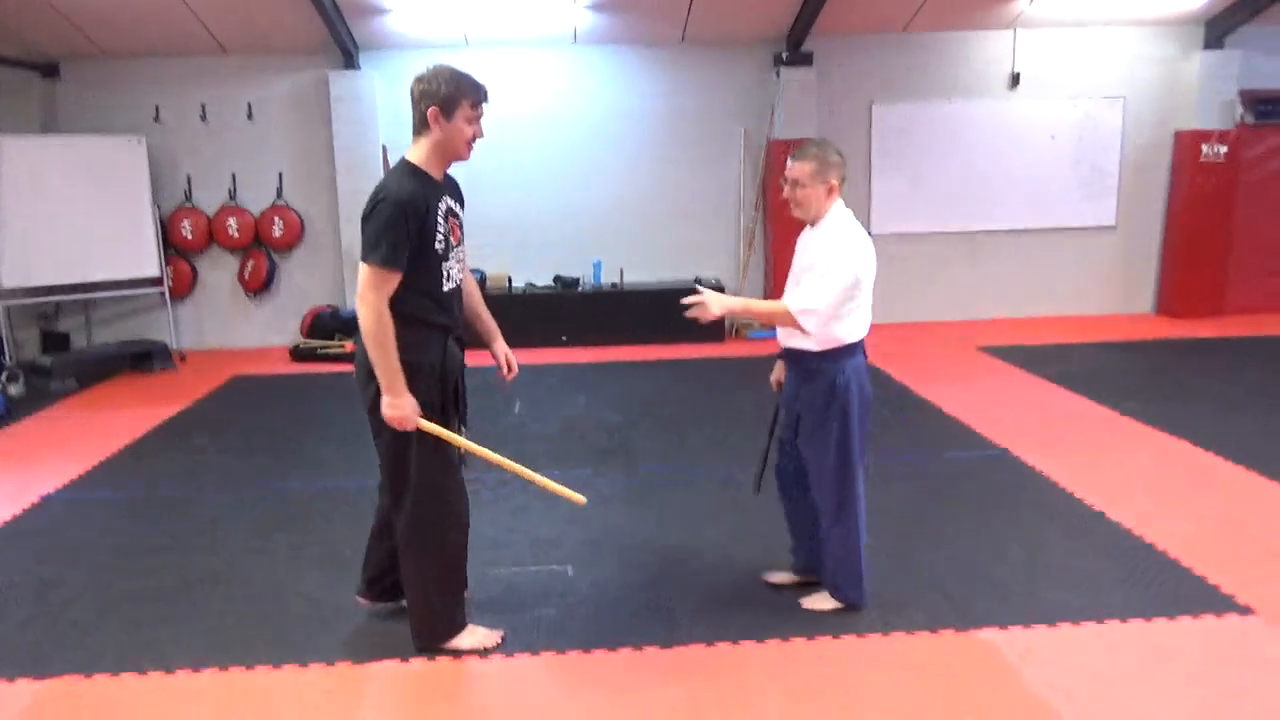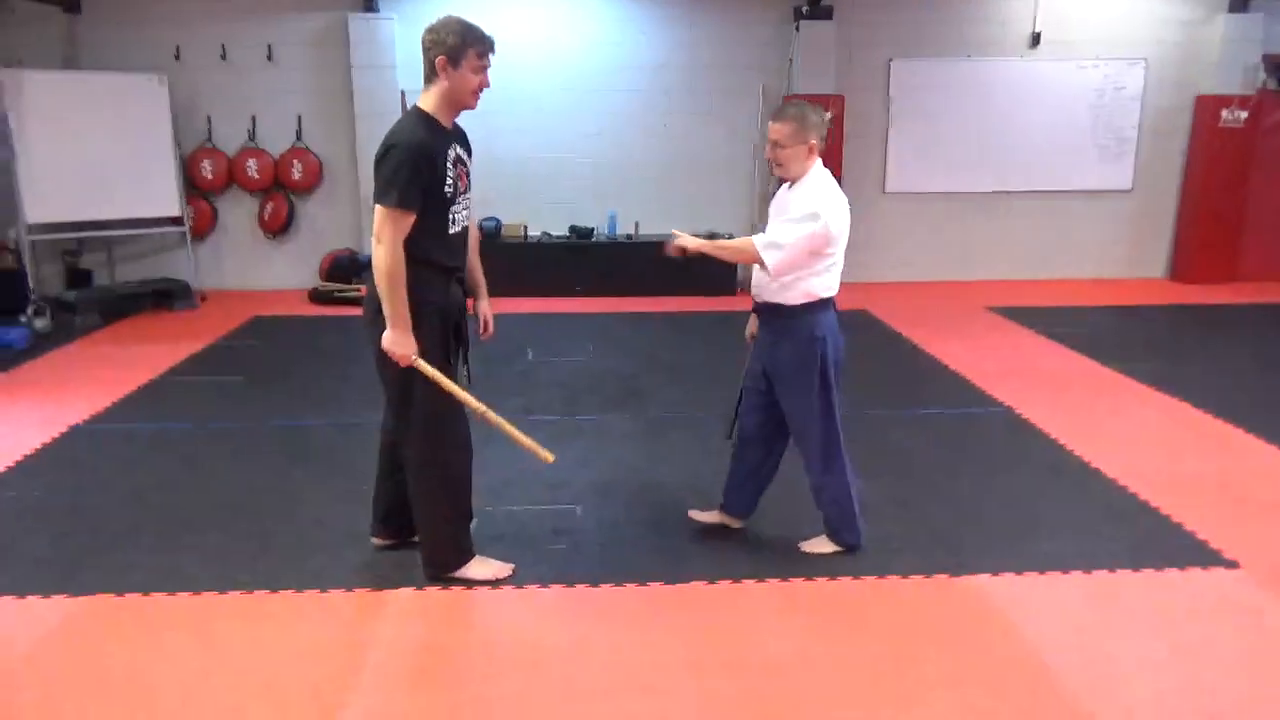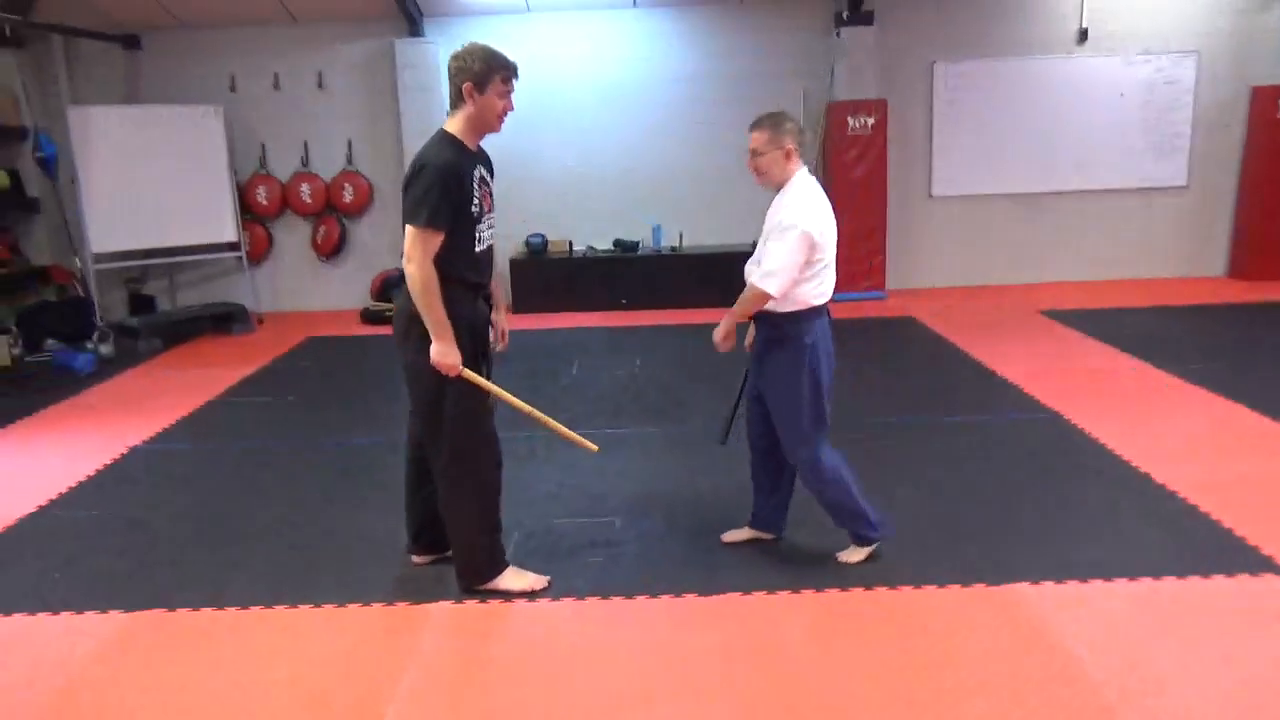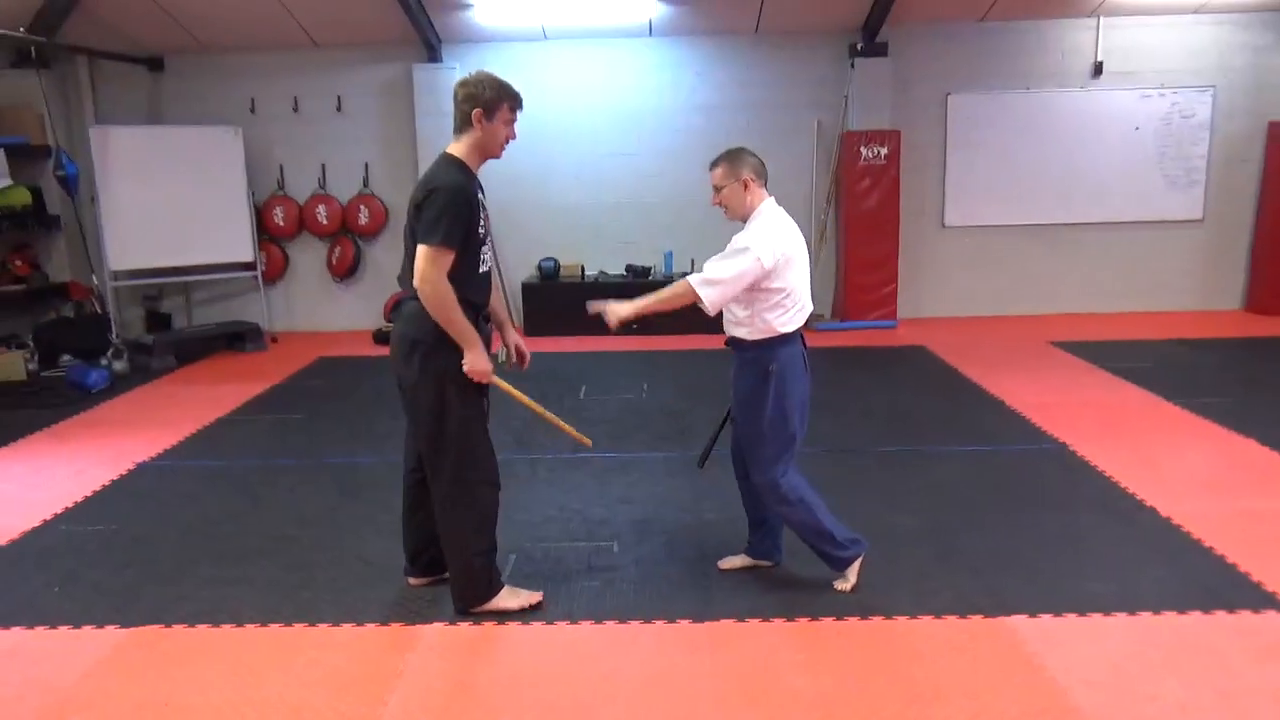
dt=0.3s
person 1, frame 1
left shoulder: (447, 188)
right shoulder: (399, 198)
right elbow: (371, 299)
left wrist: (493, 337)
right wrist: (392, 390)
left hip: (435, 357)
right hip: (406, 364)
left knee: (409, 480)
right knee: (433, 495)
left ankle: (381, 583)
right ankle: (439, 623)
person 1, frame 2
left shoulder: (456, 137)
right shoulder: (411, 143)
right elbow: (387, 241)
left wrist: (479, 294)
right wrist: (397, 326)
left hip: (440, 298)
right hip: (413, 303)
left knee: (411, 418)
right knee: (439, 429)
left ankle: (394, 523)
right ankle: (449, 554)
person 1, frame 3
left shoulder: (477, 159)
right shoulder: (439, 165)
right elbow: (417, 259)
left wrist: (495, 308)
right wrist: (440, 339)
left hip: (462, 316)
right hip: (437, 322)
left knee: (434, 434)
right knee: (468, 444)
left ankle: (429, 540)
right ankle: (483, 565)
person 1, frame 4
left shoulder: (465, 182)
right shoulder: (450, 187)
left elbow: (479, 270)
right elbow: (428, 278)
left wrist: (505, 328)
right wrist: (472, 346)
left hip: (438, 342)
right hip: (435, 345)
left knee: (431, 457)
right knee: (467, 466)
left ankle: (426, 562)
right ankle: (479, 588)
person 2, frame 1
left shoulder: (842, 243)
right shoulder: (814, 232)
left elbow: (801, 311)
left wrist: (728, 306)
right wrist: (786, 359)
left hip: (833, 377)
right hip: (808, 370)
left knee: (834, 484)
right knee: (793, 470)
left ankle: (846, 587)
right ankle: (809, 562)
person 2, frame 2
left shoulder: (820, 202)
right shoulder: (792, 190)
left elbow: (762, 251)
left wrist: (697, 243)
right wrist: (761, 312)
left hip: (807, 331)
right hip: (780, 325)
left knee: (817, 436)
right knee: (757, 423)
left ankle: (843, 531)
right ankle: (735, 508)
person 2, frame 3
left shoulder: (799, 209)
right shoulder: (791, 198)
left elbow: (764, 284)
left wrist: (728, 324)
right wrist: (757, 325)
left hip: (798, 338)
right hip: (779, 332)
left knee: (805, 446)
right knee: (764, 433)
left ankle: (867, 532)
right ankle: (766, 521)
person 2, frame 4
left shoulder: (762, 238)
right shoulder: (770, 225)
left elbow: (700, 289)
left wrist: (632, 306)
right wrist: (742, 350)
left hip: (772, 363)
right hip: (765, 356)
left knee: (772, 470)
right knee: (748, 460)
left ankle: (844, 551)
right ankle: (764, 548)
